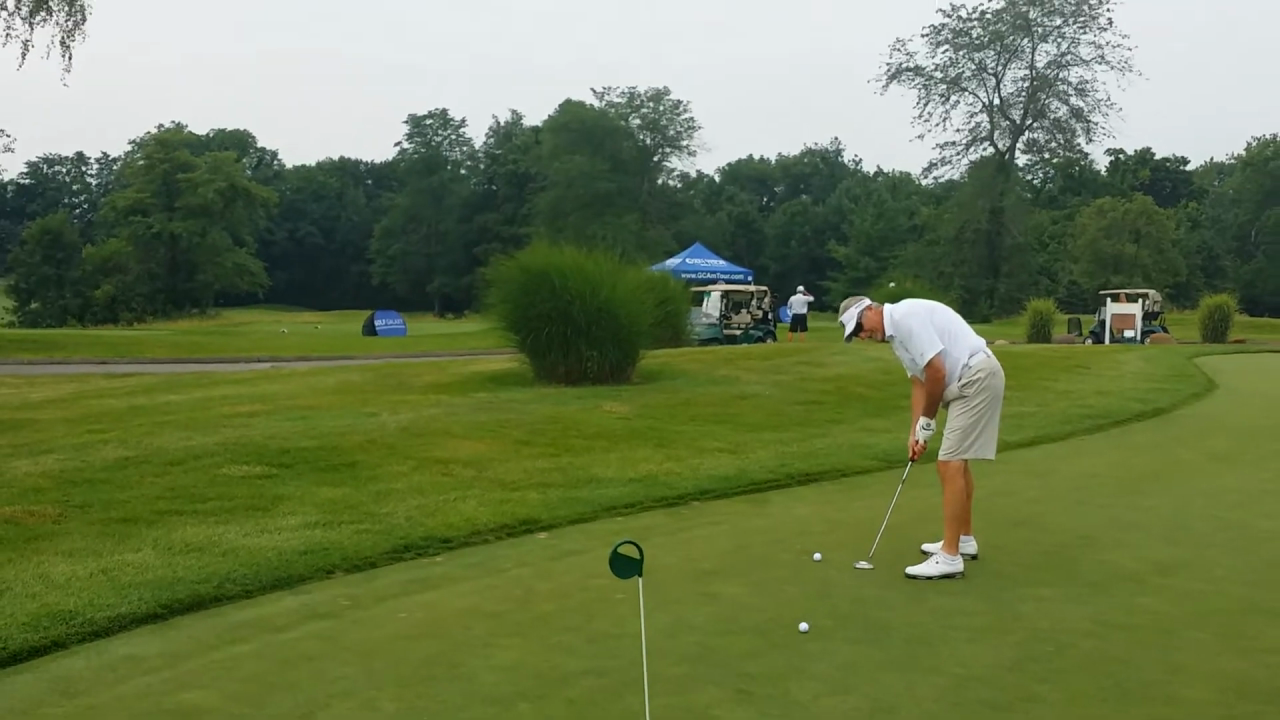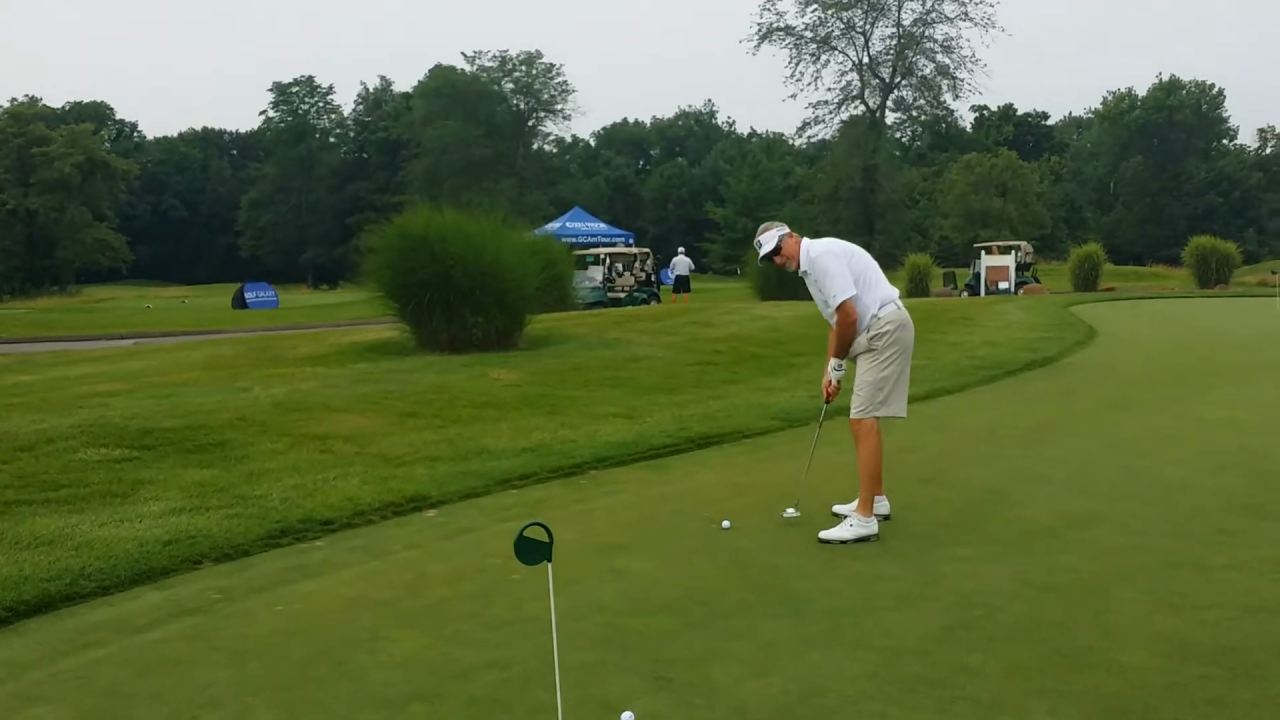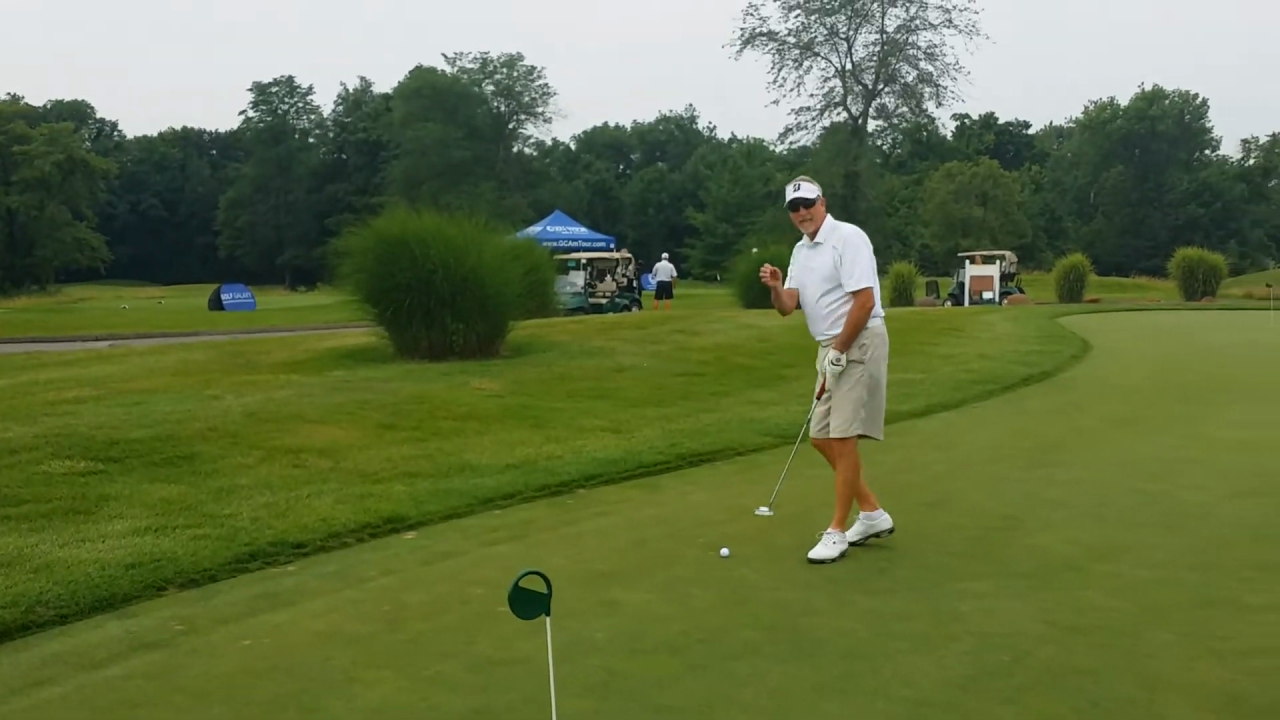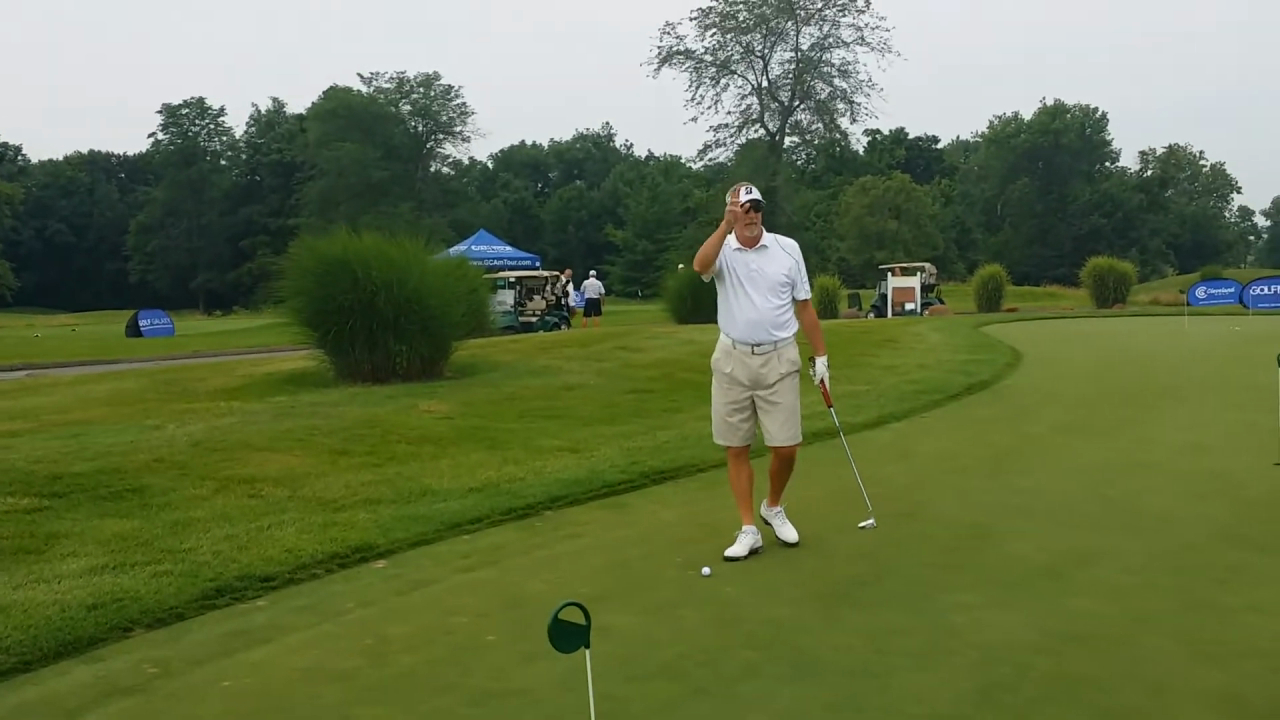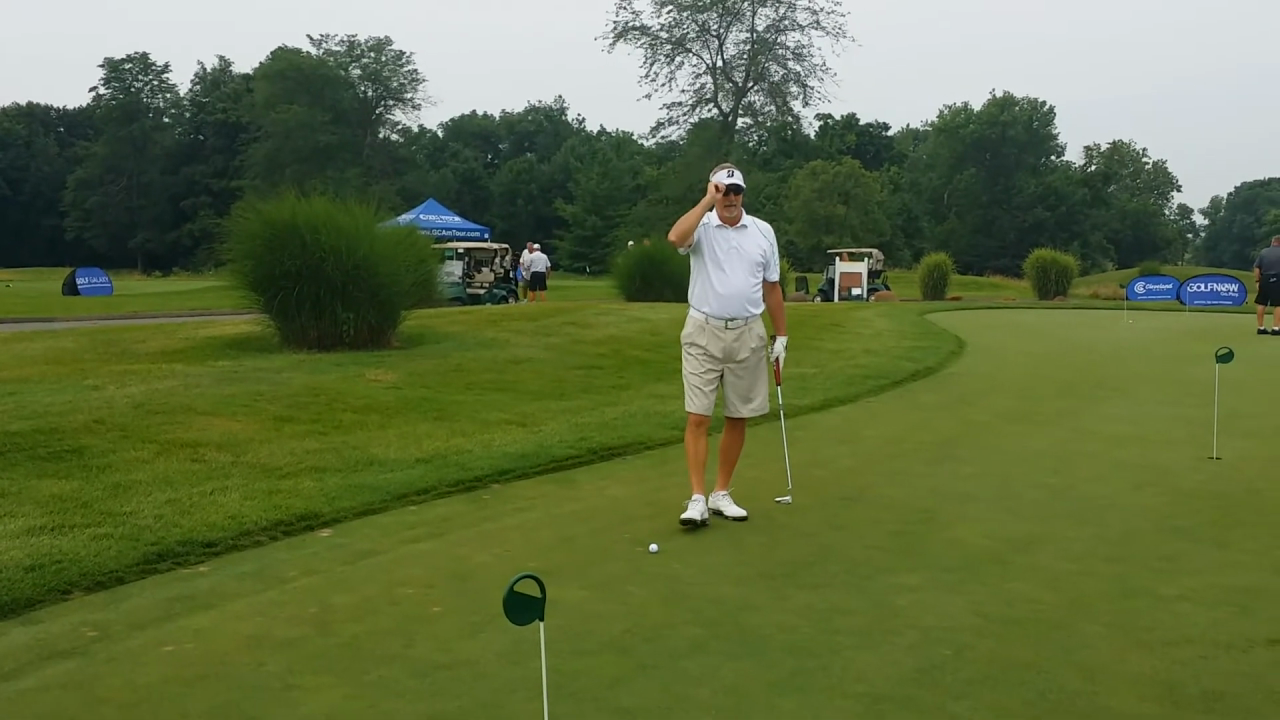
dt=1s
person 1, frame 1
left shoulder: (905, 316)
right shoulder: (896, 333)
left elbow: (936, 373)
right elbow: (919, 382)
left wrist: (926, 422)
right wrist: (915, 432)
left hip: (977, 377)
right hip: (969, 381)
left knee: (950, 464)
right knee: (957, 460)
left ankle: (950, 557)
right ankle: (964, 540)
person 1, frame 2
left shoulder: (823, 254)
right shoulder: (810, 268)
left elbow: (848, 315)
right elbow: (837, 321)
left wrist: (837, 362)
right wrist: (829, 371)
left hip: (885, 330)
right hip: (877, 333)
left knee: (863, 422)
right knee: (866, 418)
left ankle: (864, 518)
right ankle: (875, 499)
person 1, frame 3
left shoulder: (849, 237)
right shoulder: (801, 250)
left elbow: (865, 301)
right elbow: (789, 304)
left wrist: (837, 351)
right wrist: (774, 287)
left hip: (858, 346)
right hip: (834, 351)
left knee: (844, 440)
right knee: (822, 439)
left ankle: (837, 532)
right ankle: (872, 514)
person 1, frame 4
left shoulder: (788, 249)
right shoulder: (719, 249)
left elbow: (805, 307)
right elbow: (700, 267)
left wrist: (821, 357)
right wrist: (727, 224)
left hip: (779, 359)
right hip: (732, 360)
left knee: (786, 448)
right knee: (736, 450)
left ankle: (774, 507)
right ankle: (749, 531)
person 1, frame 5
left shoulder: (763, 232)
right shoulder: (700, 227)
left elbow: (772, 289)
right elbow: (675, 238)
left wrist: (781, 337)
right wrist: (708, 201)
left hip: (748, 335)
right hip: (703, 333)
left knee: (738, 419)
right knee: (697, 418)
left ankle: (721, 494)
right ankle: (697, 499)
